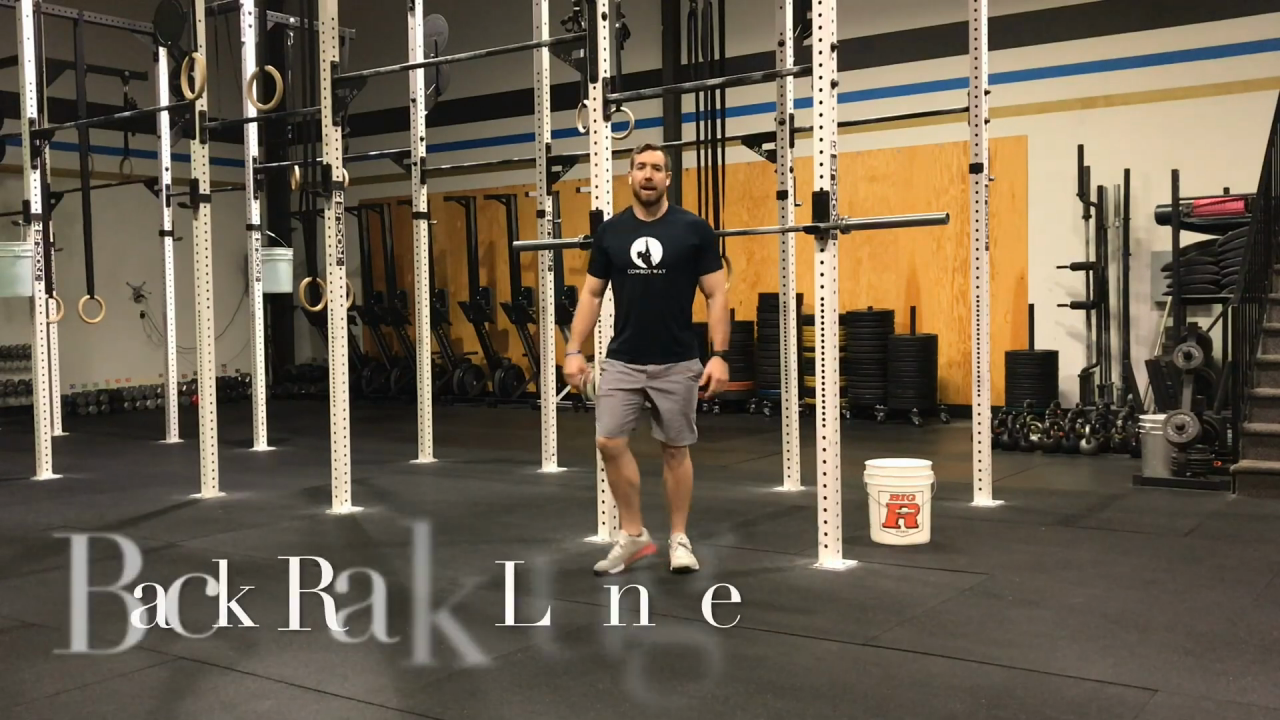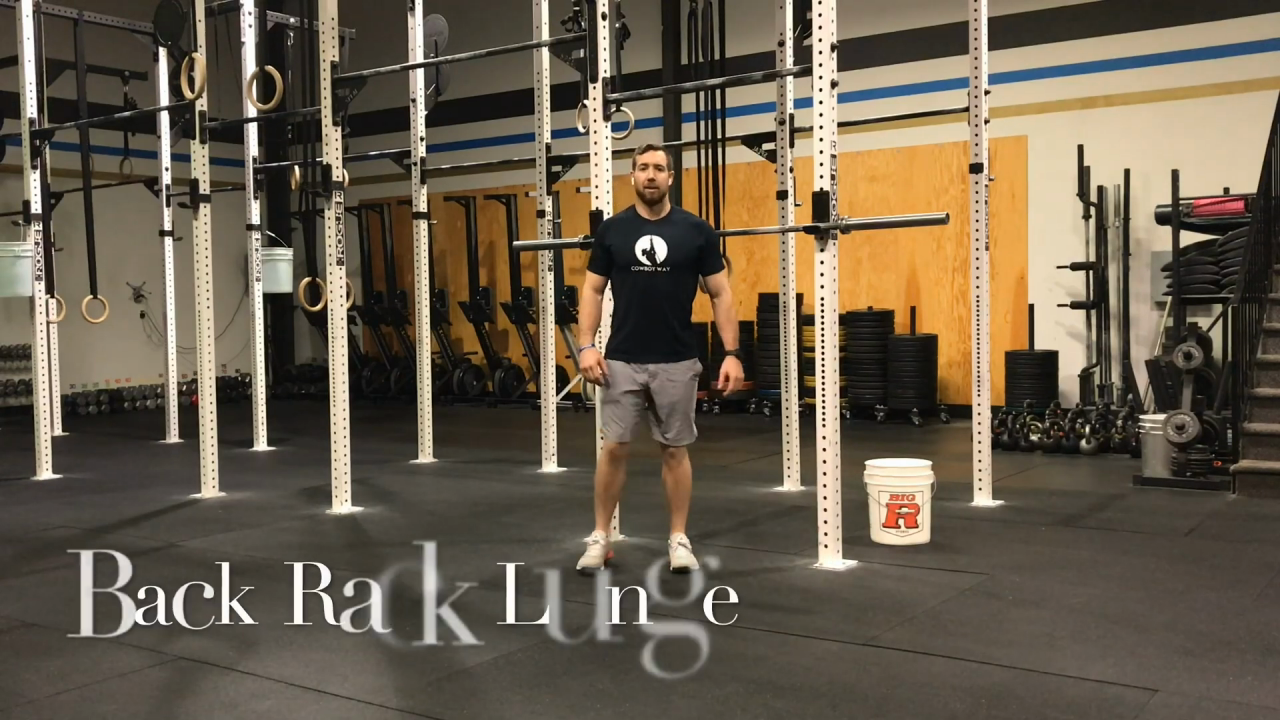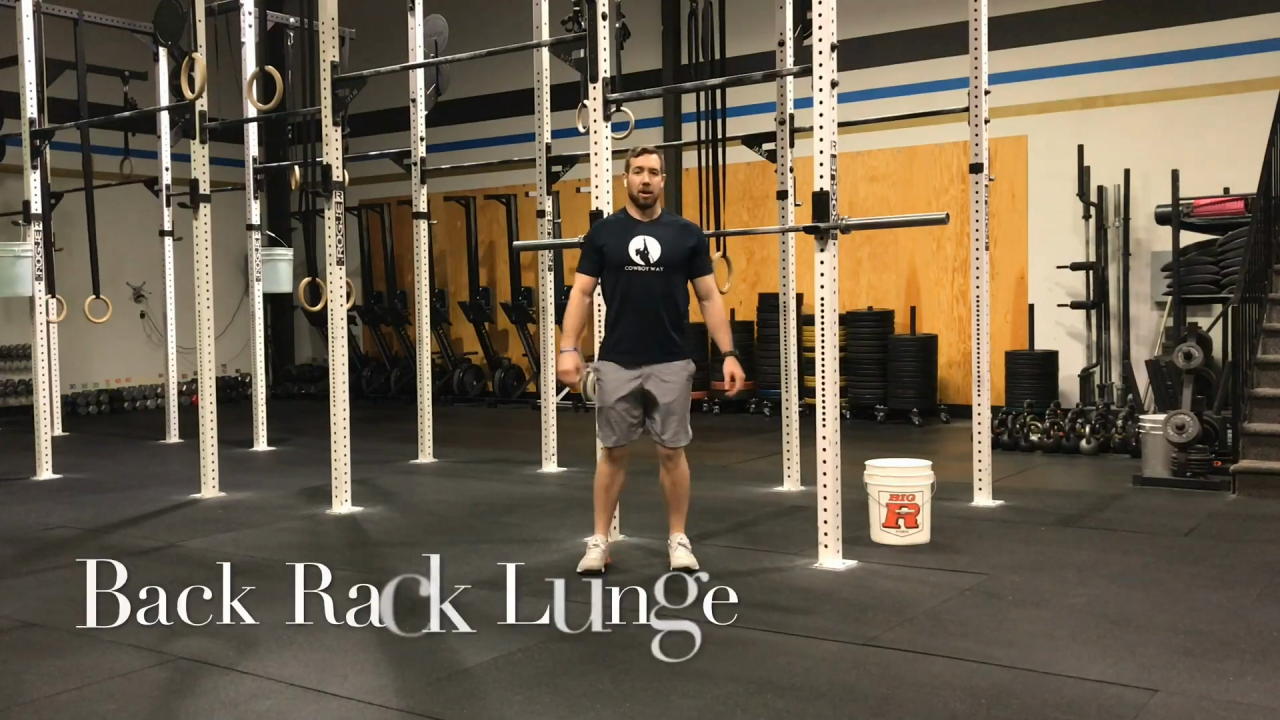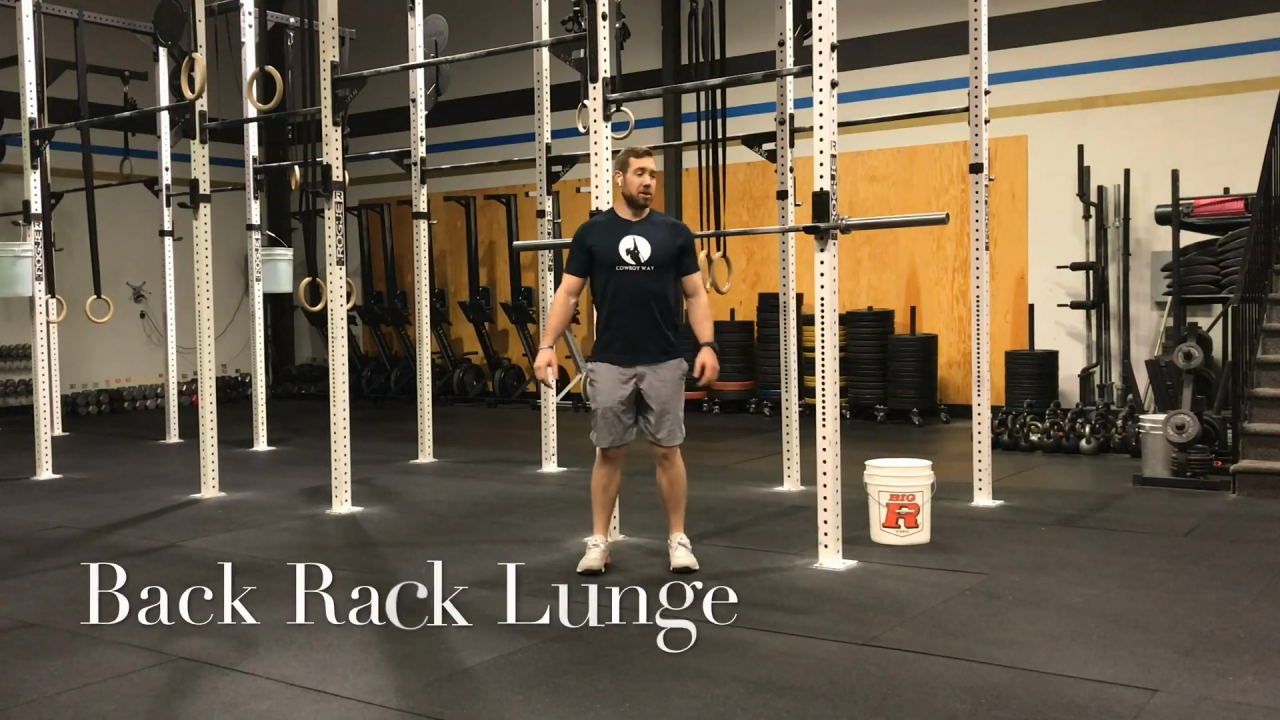
dt=0.2s
person 1, frame 1
left shoulder: (694, 230)
right shoulder: (610, 232)
left elbow: (717, 294)
right elbow: (592, 294)
left wrist: (718, 355)
right wrist: (573, 350)
left hip: (676, 363)
right hip: (622, 360)
left knee: (675, 449)
right knee: (609, 442)
left ankle: (679, 538)
right ankle: (633, 536)
person 1, frame 2
left shoulder: (696, 231)
right shoulder: (612, 230)
left elbow: (721, 295)
right elbow: (592, 291)
left wrist: (732, 353)
right wrist: (587, 345)
left hip: (677, 362)
right hip: (622, 360)
left knee: (674, 450)
right knee: (613, 448)
left ankle: (678, 538)
right ankle: (600, 536)
person 1, frame 3
left shoulder: (687, 234)
right shoulder: (603, 232)
left elbow: (709, 297)
right elbow: (581, 293)
left wrist: (729, 353)
right wrist: (568, 349)
left hip: (671, 363)
right hip: (616, 363)
left knee: (672, 452)
right knee: (613, 452)
left ankle: (678, 539)
right ankle: (598, 540)
person 1, frame 4
left shoulder: (674, 232)
right shoulder: (592, 233)
left elbow: (695, 294)
right elbow: (568, 293)
left wrist: (707, 345)
right wrist: (547, 345)
left hip: (664, 363)
right hip: (609, 363)
left knee: (667, 450)
right knee: (609, 452)
left ankle: (678, 539)
right ankle: (599, 540)
